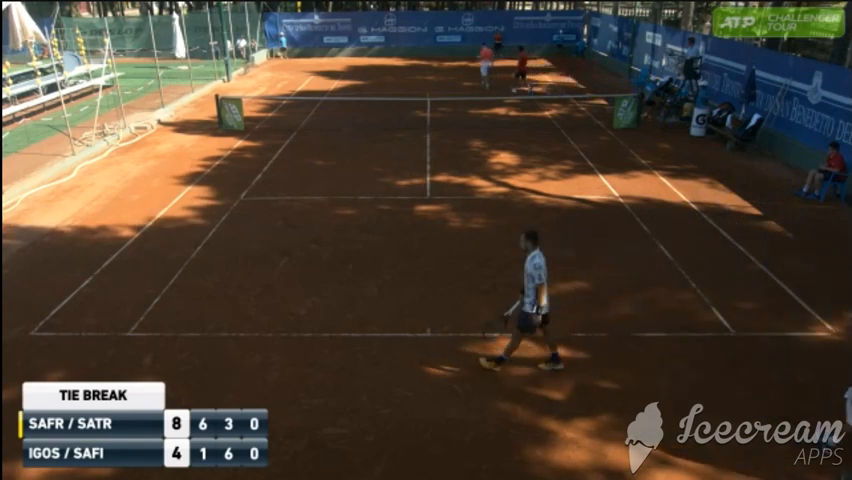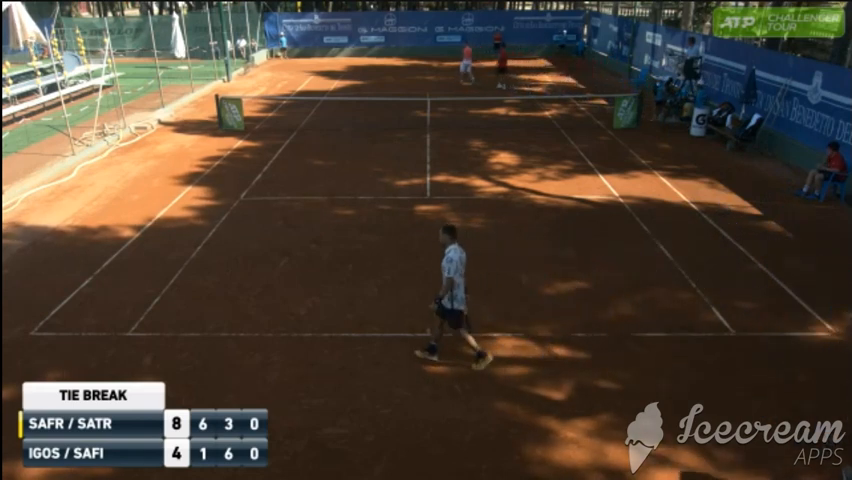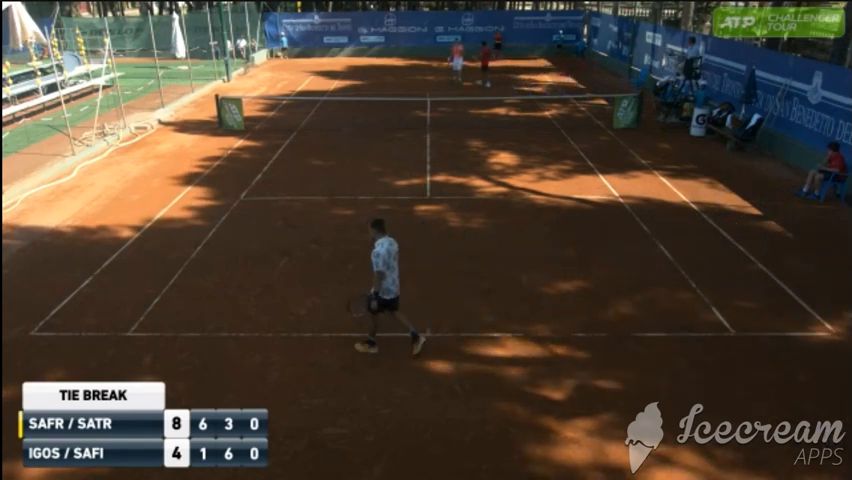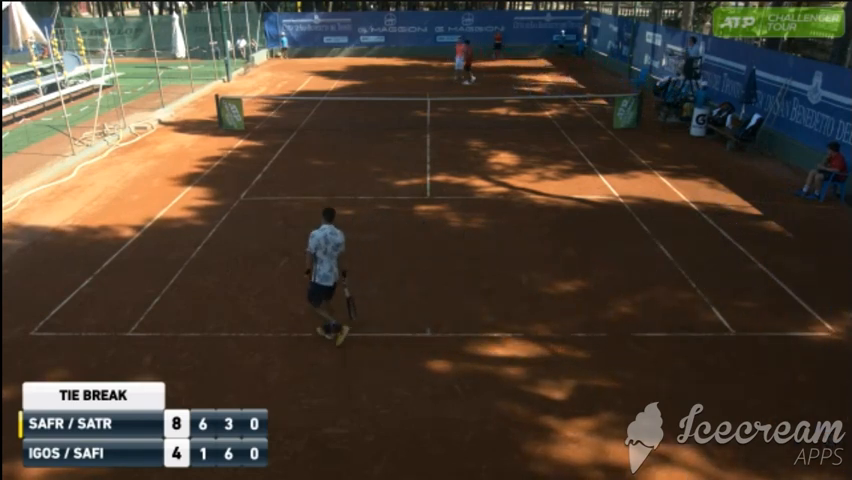
dt=0.7s
person 1, frame 1
left shoulder: (536, 263)
right shoulder: (534, 256)
left elbow: (541, 289)
left wrist: (538, 312)
right wrist: (523, 293)
left hip: (533, 307)
right hip: (531, 303)
left knee: (518, 334)
right knee: (544, 330)
left ankle: (499, 361)
right ankle: (555, 360)
person 1, frame 2
left shoulder: (450, 257)
right shoulder: (459, 251)
left elbow: (449, 283)
left wrist: (437, 301)
left hip: (452, 300)
right hip: (457, 297)
left knee: (460, 330)
right knee: (440, 322)
left ankle: (483, 356)
right ankle: (431, 351)
person 1, frame 3
left shoulder: (378, 251)
right shoulder: (392, 242)
left elbow: (378, 275)
left wrist: (373, 297)
left hip: (383, 290)
right hip: (394, 286)
left knee: (373, 315)
right knee: (394, 312)
left ankle: (371, 344)
right ankle: (416, 336)
person 1, frame 4
left shoulder: (316, 235)
right shoulder: (340, 235)
left elbow: (310, 256)
right elbow: (340, 256)
left wrist: (308, 271)
right wrist: (343, 273)
left hip: (320, 277)
right hip: (333, 276)
left knee: (316, 306)
right knee: (327, 302)
left ankle: (339, 327)
right ankle: (328, 330)
